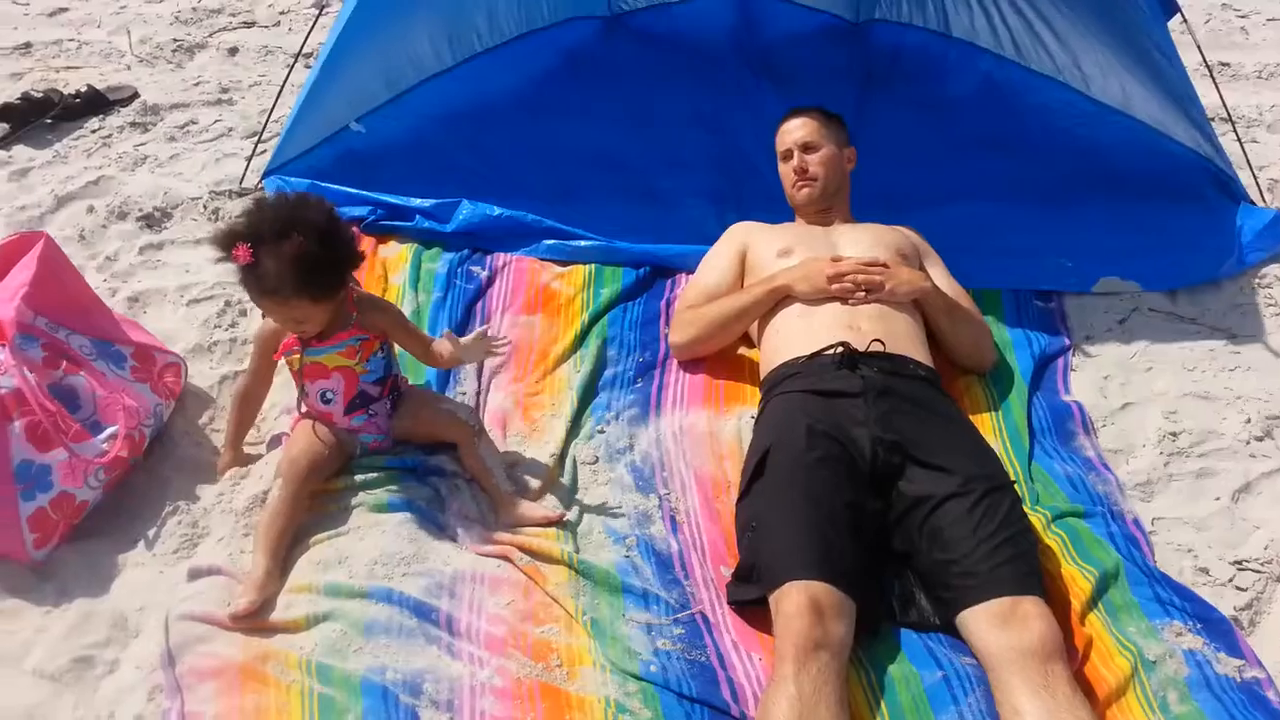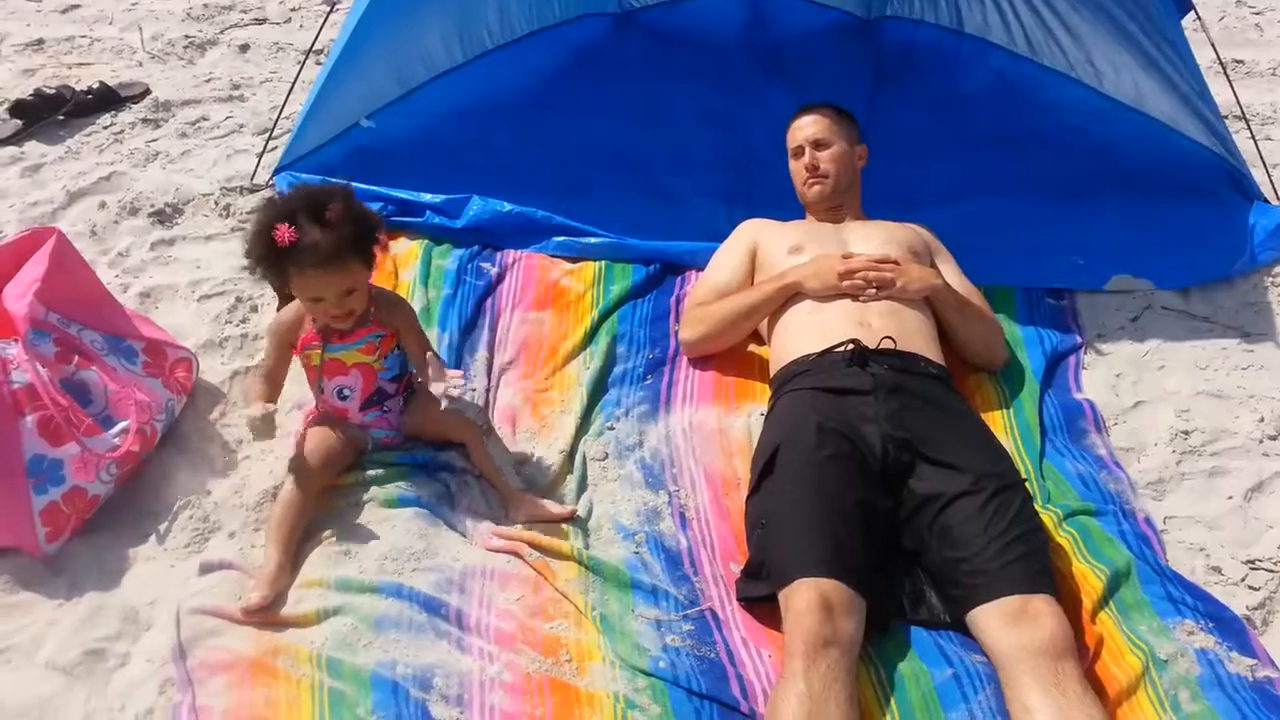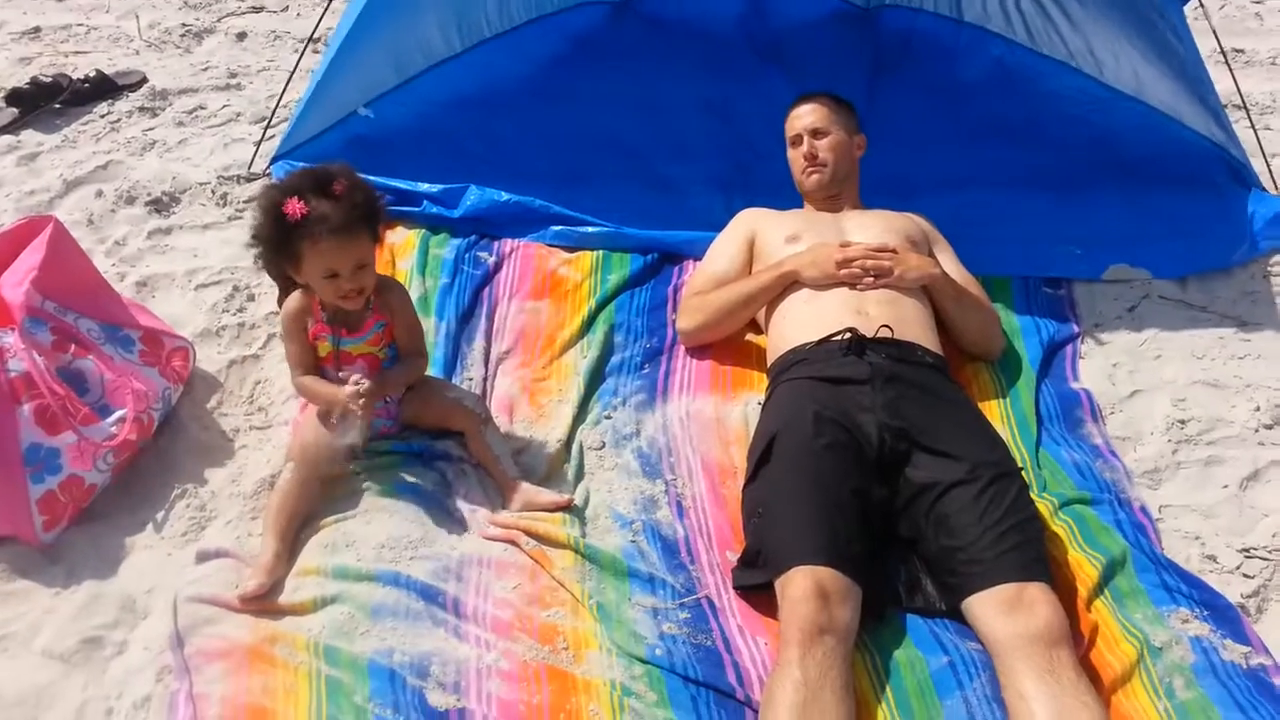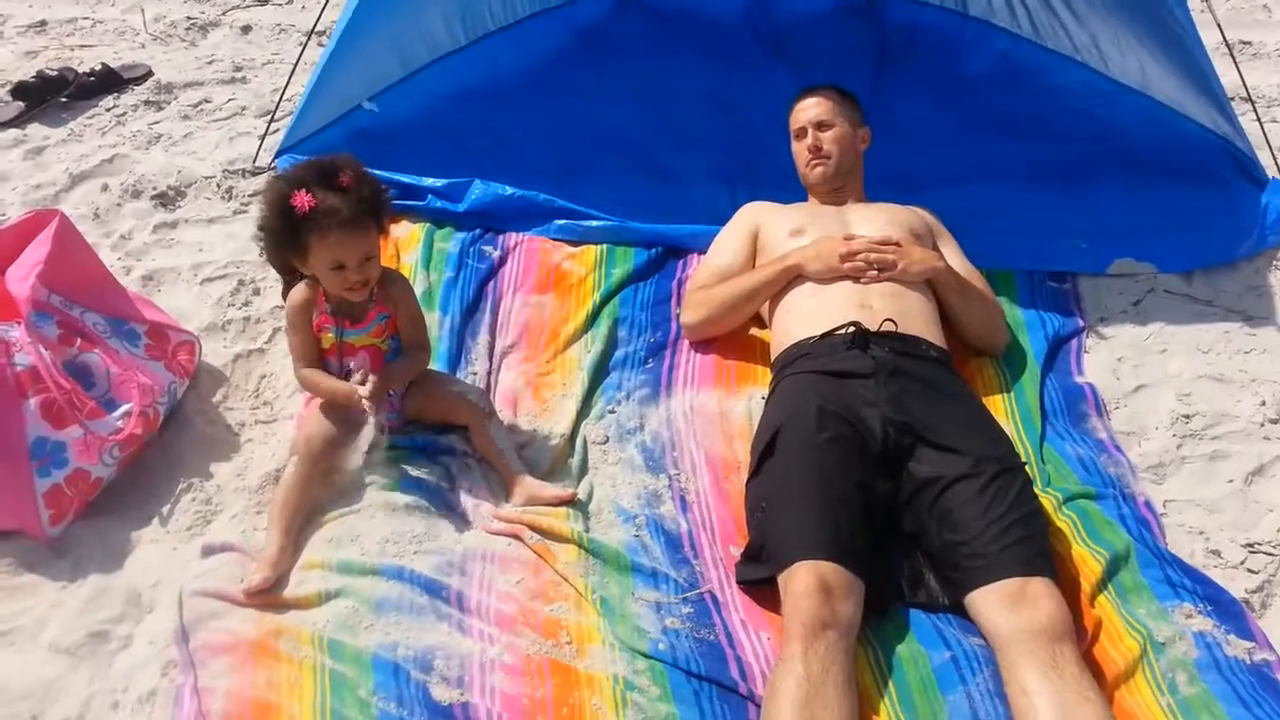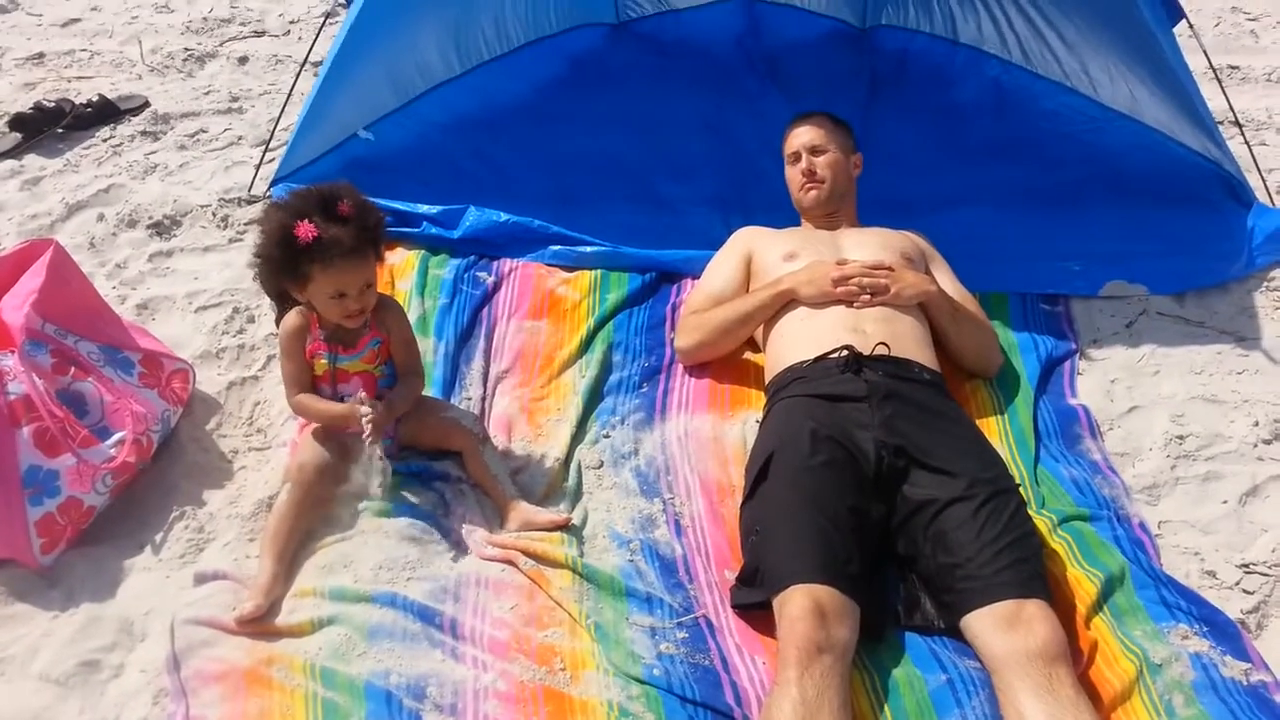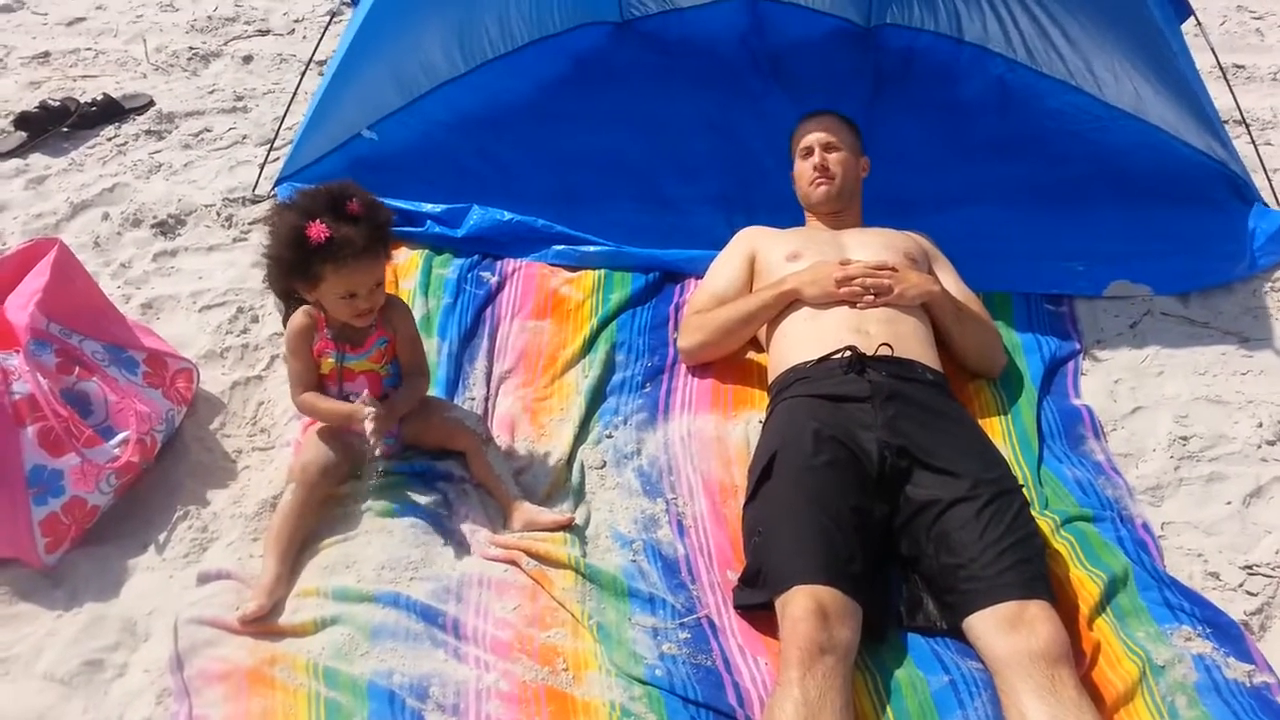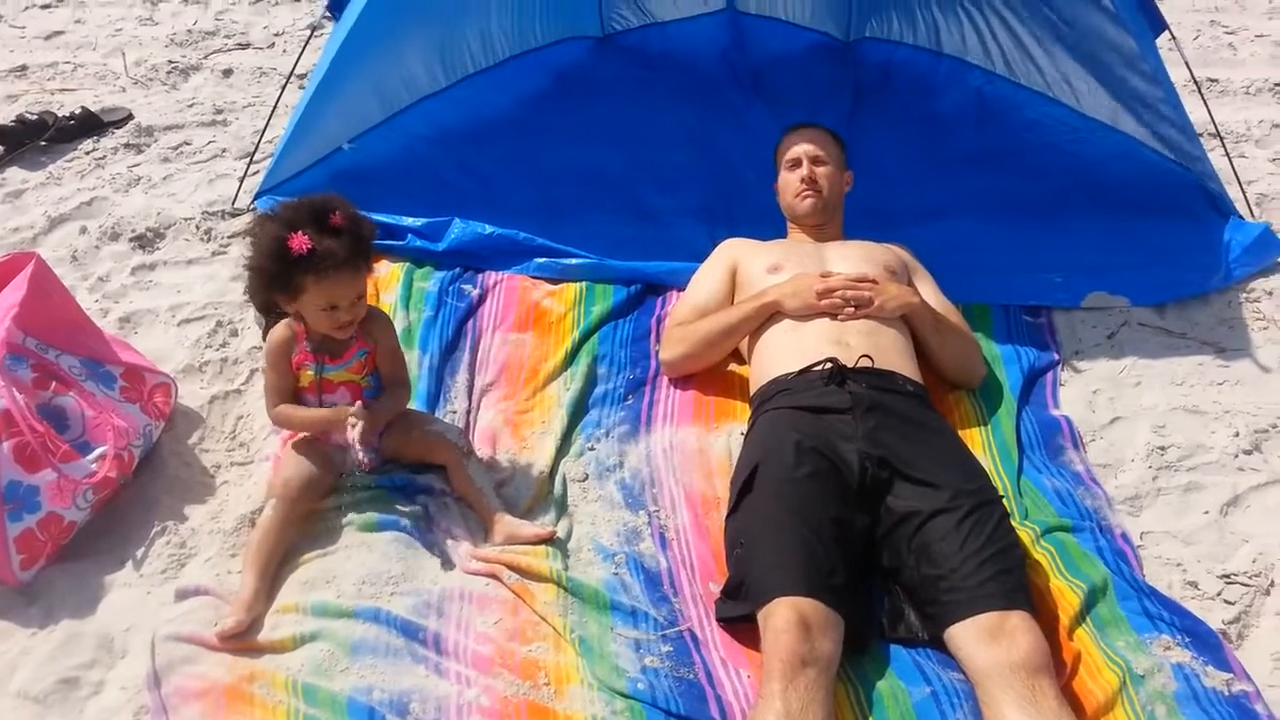
dt=0.3s
person 1, frame 1
left shoulder: (904, 239)
right shoulder: (750, 236)
left elbow: (981, 352)
right elbow: (682, 334)
left wrist: (921, 288)
right wrist: (785, 284)
left hip: (920, 406)
right hip: (807, 404)
left knee: (1028, 635)
right knee: (807, 629)
person 1, frame 2
left shoulder: (915, 237)
right shoulder: (760, 233)
left elbow: (992, 351)
right elbow: (693, 332)
left wrist: (932, 286)
right wrist: (796, 281)
left hip: (932, 405)
right hip: (817, 403)
left knee: (1039, 633)
right knee: (817, 624)
person 1, frame 3
left shoulder: (913, 225)
right shoulder: (758, 222)
left elbow: (990, 339)
right elbow: (690, 321)
left wrist: (930, 274)
right wrist: (794, 270)
left hip: (928, 392)
right hip: (815, 390)
left knee: (1035, 623)
right knee: (813, 615)
person 1, frame 4
left shoulder: (917, 218)
right shoulder: (762, 215)
left elbow: (994, 334)
right elbow: (694, 314)
left wrist: (934, 268)
right wrist: (797, 263)
left hip: (931, 385)
right hip: (818, 383)
left knee: (1039, 620)
right knee: (816, 611)
person 1, frame 5
left shoulder: (910, 244)
right shoulder: (755, 241)
left elbow: (987, 357)
right elbow: (689, 339)
left wrist: (928, 292)
right wrist: (790, 287)
left hip: (925, 409)
right hip: (812, 407)
left knee: (1033, 640)
right knee: (811, 632)
person 1, frame 6
left shoulder: (914, 243)
right shoulder: (760, 240)
left elbow: (991, 357)
right elbow: (692, 339)
left wrist: (931, 292)
right wrist: (793, 288)
left hip: (929, 410)
right hip: (815, 407)
left knee: (1037, 641)
right knee: (814, 635)
person 1, frame 7
left shoulder: (893, 256)
right shoulder: (741, 252)
left elbow: (971, 368)
right elbow: (673, 351)
left wrist: (908, 305)
right wrist: (775, 300)
left hip: (909, 422)
right hip: (796, 420)
left knee: (1016, 651)
right knee: (796, 645)
person 2, frame 1
left shoulder: (371, 312)
right shoulder: (273, 332)
left elbow: (428, 350)
right elbow: (252, 388)
left wrist: (458, 352)
right wrist: (233, 447)
left hip: (392, 407)
right hip: (326, 426)
left knee: (464, 425)
right knee: (290, 476)
left ankle: (506, 500)
right ankle: (264, 571)
person 2, frame 2
left shoulder: (390, 308)
right shoulder: (291, 323)
left elbow: (425, 358)
right elbow: (268, 379)
left wrist: (439, 378)
right wrist: (259, 407)
left hip: (404, 405)
right hip: (339, 422)
left knee: (473, 423)
right knee: (302, 470)
left ankle: (516, 499)
right ankle: (275, 565)
person 2, frame 3
left shoulder: (391, 295)
right shoulder: (297, 311)
left elbow: (416, 358)
right elbow: (302, 379)
left wrist: (378, 387)
right wrist: (344, 397)
left hip: (399, 392)
right hip: (334, 407)
left knee: (471, 410)
right knee: (303, 460)
left ankle: (514, 486)
right ankle: (272, 554)
person 2, frame 4
left shoulder: (394, 288)
right shoulder: (302, 302)
left elbow: (419, 352)
right elbow: (306, 372)
left wrist: (383, 381)
right wrist: (352, 392)
left hip: (401, 387)
right hip: (340, 401)
left knee: (475, 404)
right knee: (307, 452)
left ankle: (518, 480)
right ankle: (277, 548)
person 2, frame 5
left shoulder: (388, 313)
right shoulder: (296, 328)
left elbow: (413, 378)
right elbow: (298, 397)
left wrist: (386, 413)
right wrist: (350, 415)
left hip: (396, 414)
right hip: (334, 428)
left knee: (468, 429)
right knee: (302, 477)
left ankle: (512, 506)
right ankle: (270, 574)
person 2, frame 6
left shoulder: (394, 312)
right shoulder: (304, 327)
left elbow: (418, 376)
right elbow: (304, 396)
left wrist: (390, 411)
right wrist: (355, 414)
left hip: (400, 413)
right hip: (338, 425)
left knee: (470, 429)
right knee: (306, 476)
left ankle: (515, 506)
right ankle: (273, 575)
person 2, frame 7
left shoulder: (376, 325)
right shoulder: (284, 339)
left elbow: (399, 388)
right elbow: (278, 408)
left wrist: (370, 416)
right wrist: (332, 417)
left hip: (384, 427)
right hip: (318, 440)
left knee: (452, 443)
right knee: (286, 492)
left ankle: (497, 519)
right ankle: (251, 591)
